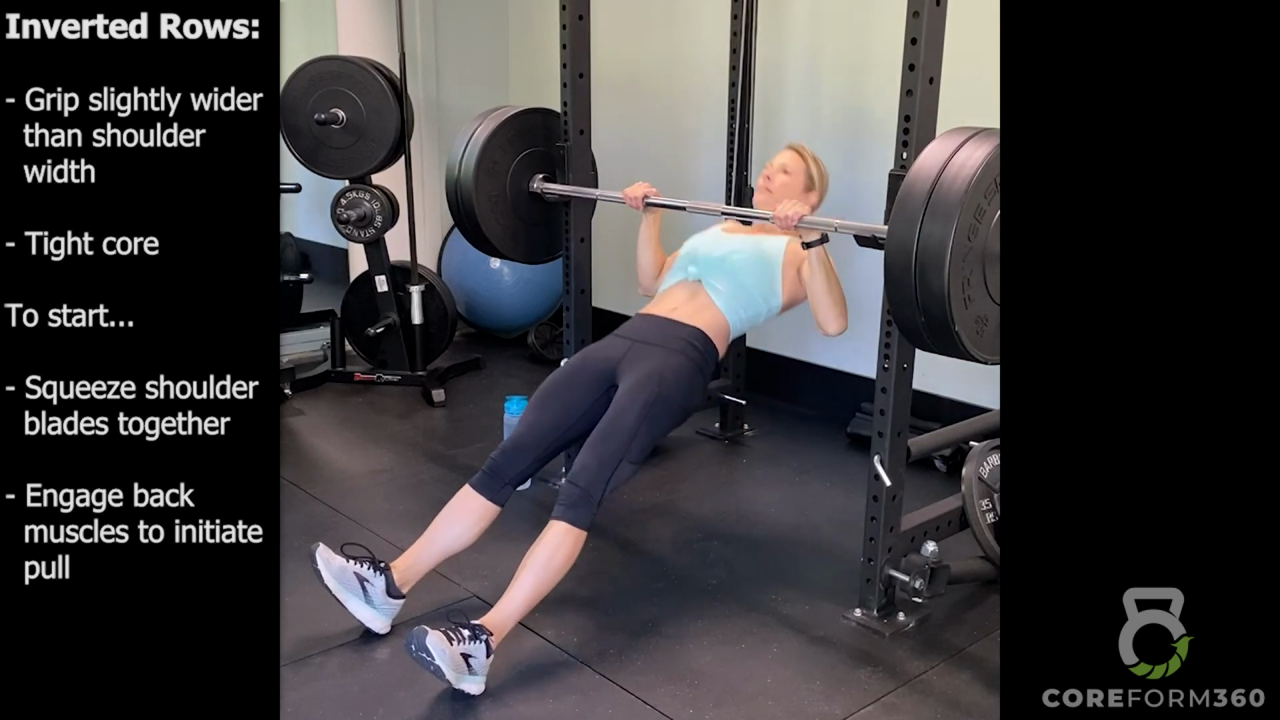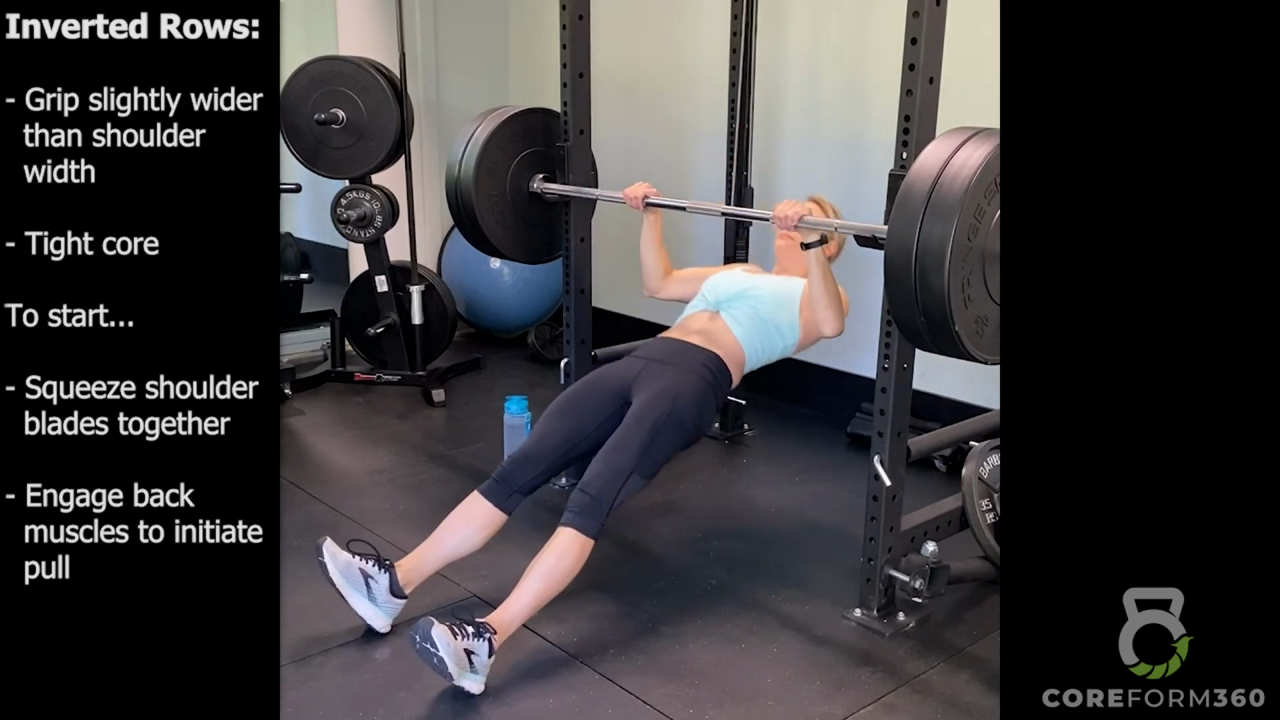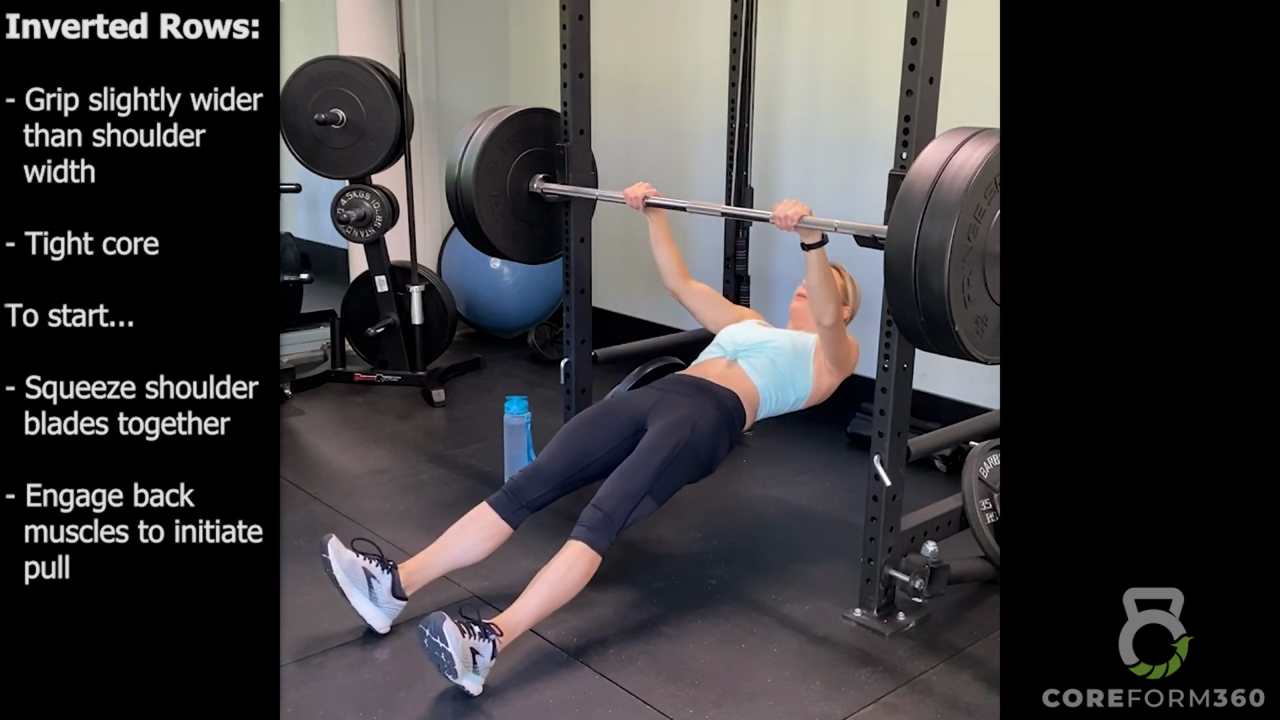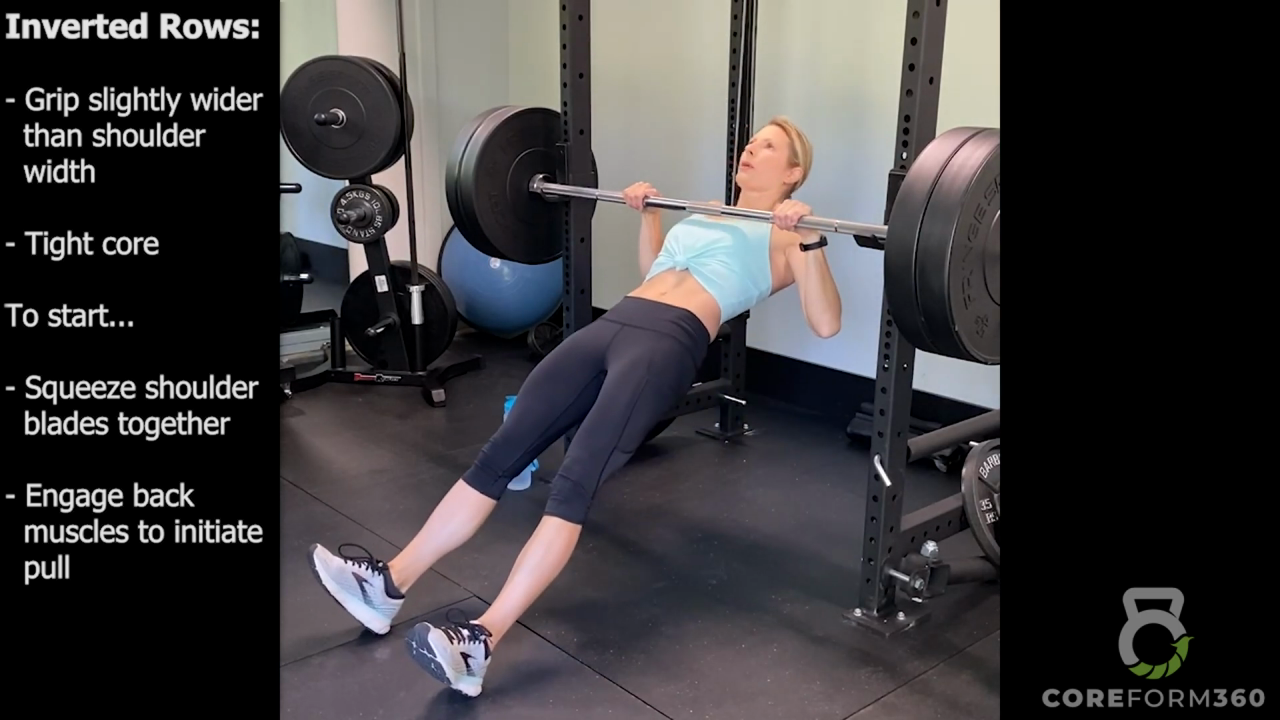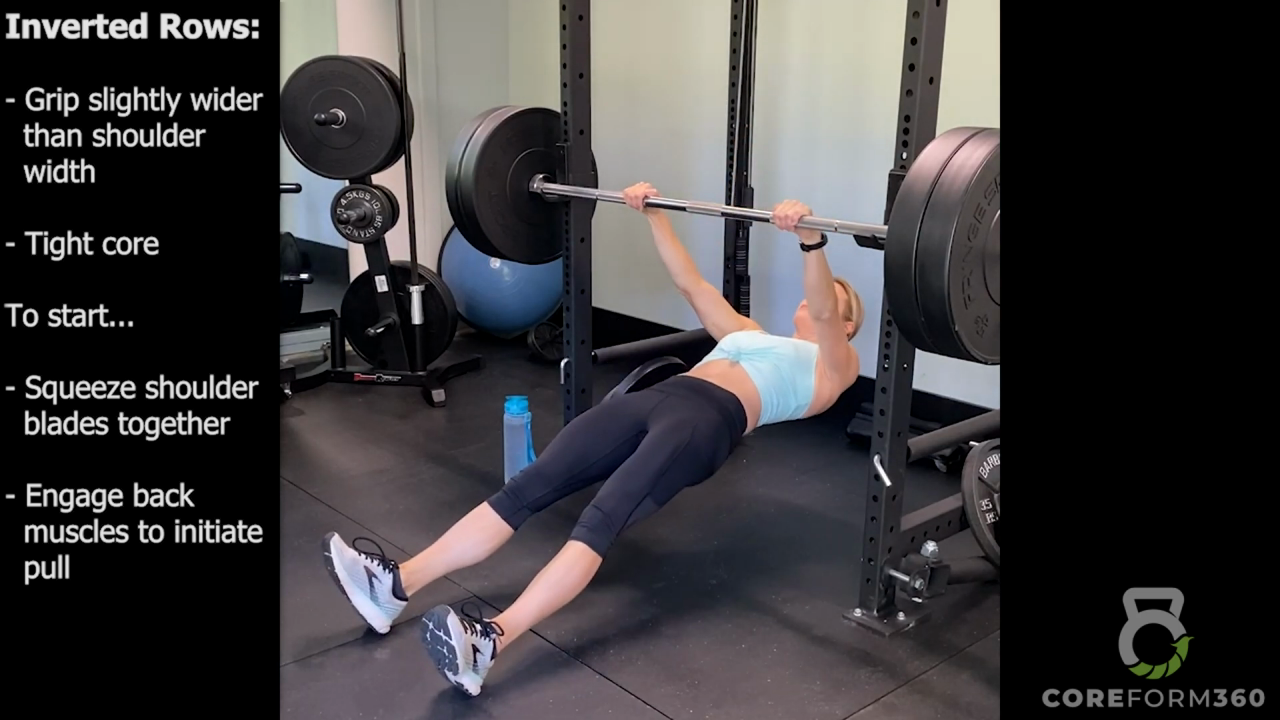
dt=1s
person 1, frame 1
left shoulder: (797, 257)
right shoulder: (724, 230)
left elbow: (833, 322)
left wrist: (811, 236)
right wrist: (649, 213)
left hip: (678, 359)
right hip: (623, 341)
left knee: (580, 492)
right knee: (506, 463)
left ankle: (481, 642)
right ankle: (390, 584)
person 1, frame 2
left shoulder: (814, 291)
right shoulder: (741, 272)
left elbow: (832, 325)
right elbow: (656, 284)
left wrist: (811, 240)
right wrist: (651, 215)
left hip: (692, 380)
right hip: (641, 361)
left knee: (589, 502)
right knee: (515, 473)
left ankle: (485, 641)
right ankle: (394, 584)
person 1, frame 3
left shoulder: (833, 356)
right shoulder: (750, 323)
left elbow: (826, 317)
right elbow: (680, 283)
left wrist: (812, 242)
right wrist: (653, 215)
left hip: (707, 417)
right hip: (657, 394)
left knee: (599, 521)
right knee: (526, 486)
left ankle: (489, 642)
right ankle: (396, 585)
person 1, frame 4
left shoulder: (785, 236)
right shoulder: (708, 213)
left elbow: (826, 324)
left wrist: (809, 238)
right wrist: (648, 213)
left hip: (667, 343)
right hip: (611, 325)
left knee: (573, 483)
right knee: (498, 456)
left ankle: (480, 641)
right ankle: (388, 583)
person 1, frame 5
left shoulder: (833, 365)
right shoulder: (750, 334)
left elbow: (824, 312)
right elbow: (689, 281)
left wrist: (810, 242)
right wrist: (654, 215)
left hip: (707, 421)
right hip: (657, 397)
left knee: (600, 522)
right knee: (527, 487)
left ankle: (489, 641)
right ankle: (396, 585)
